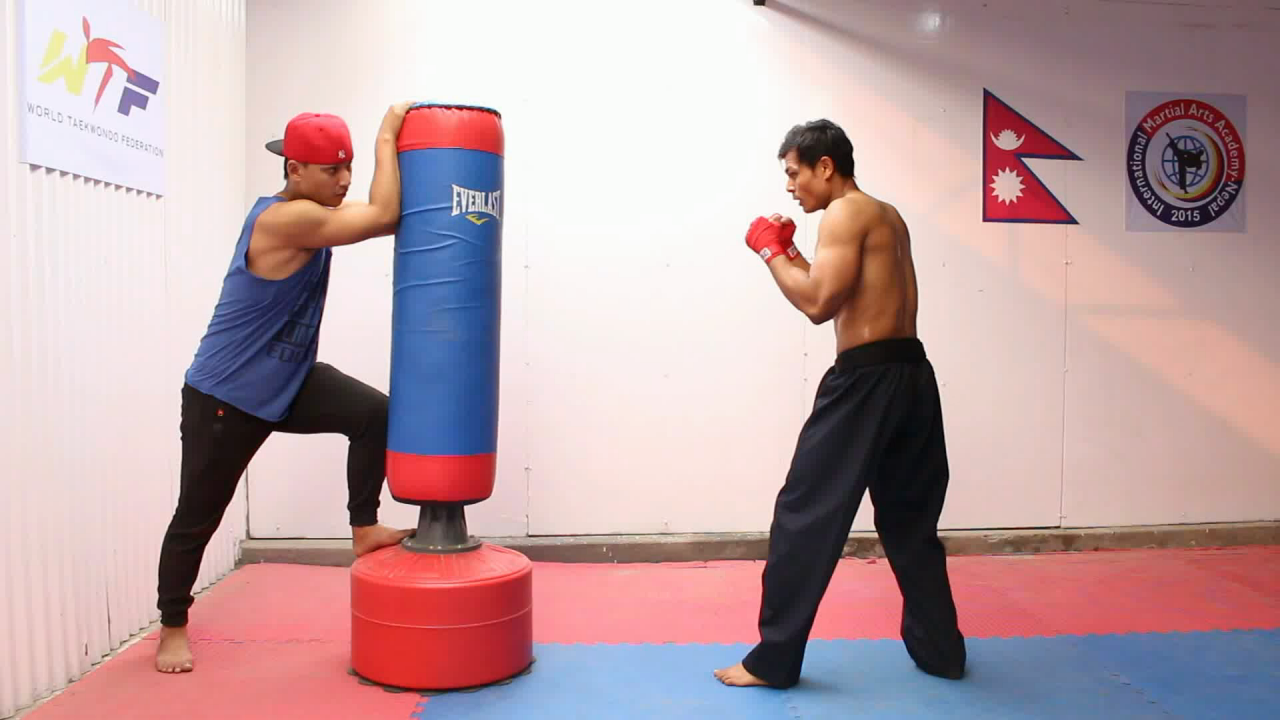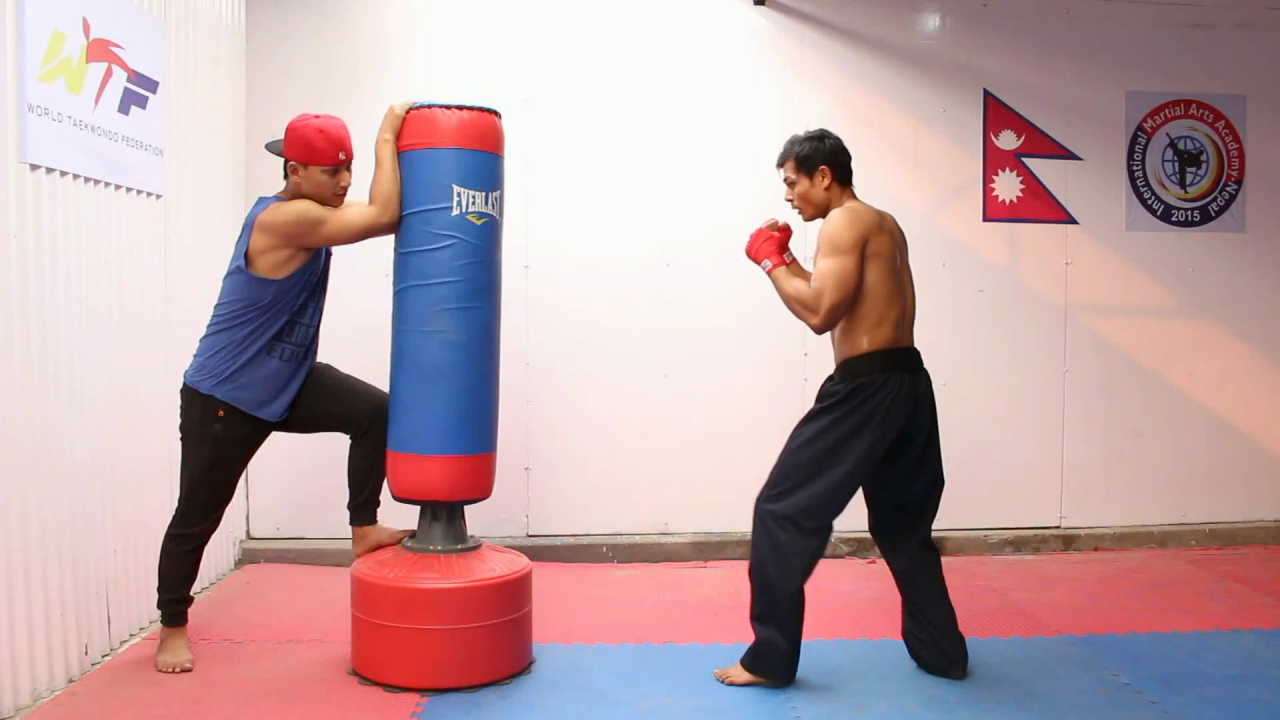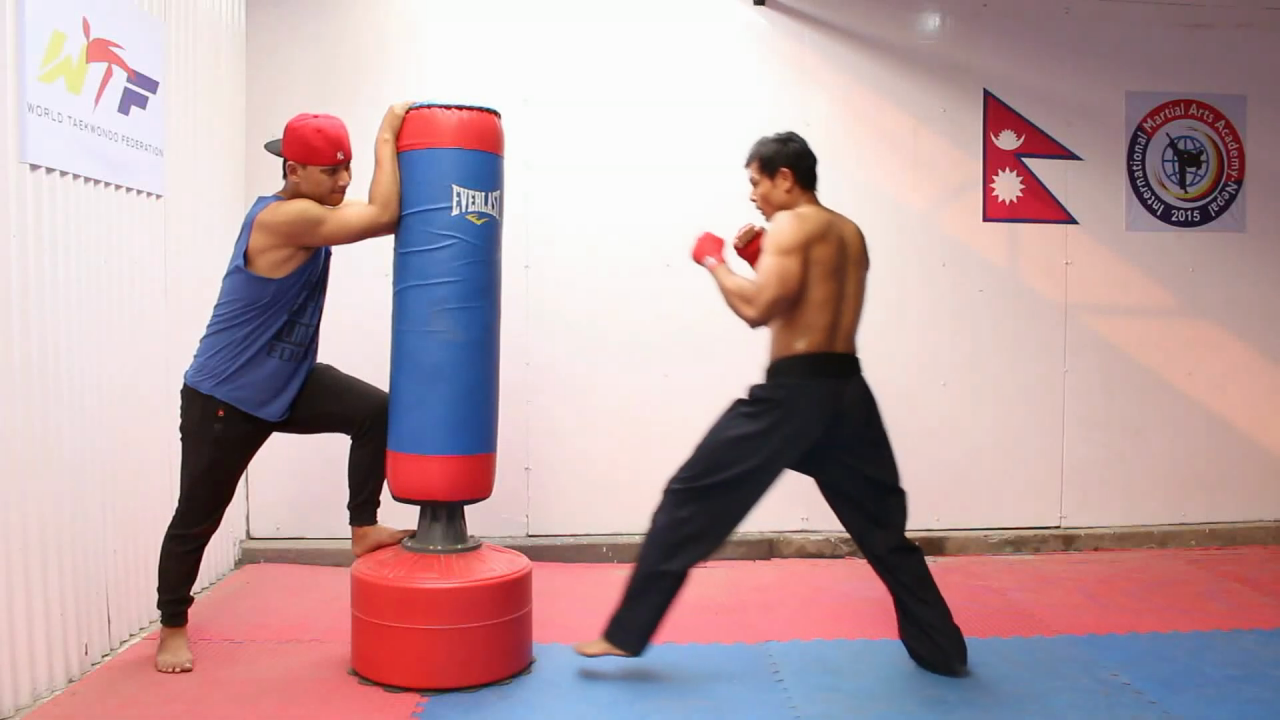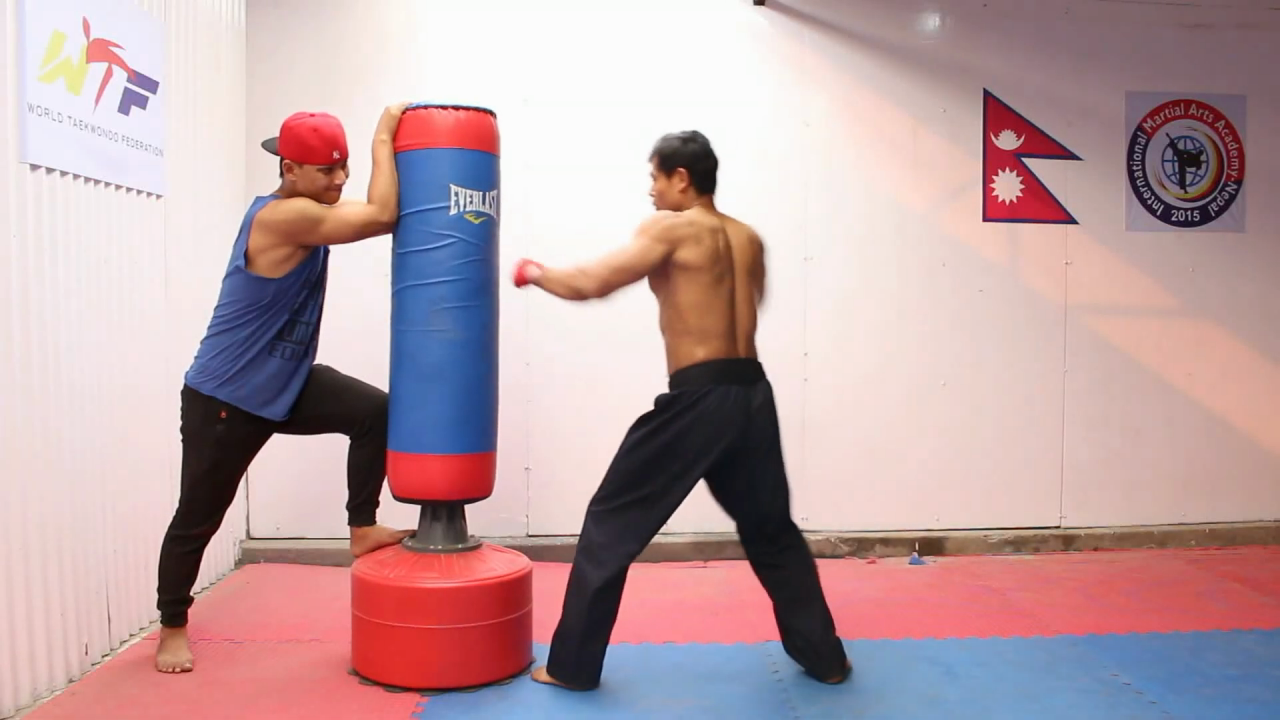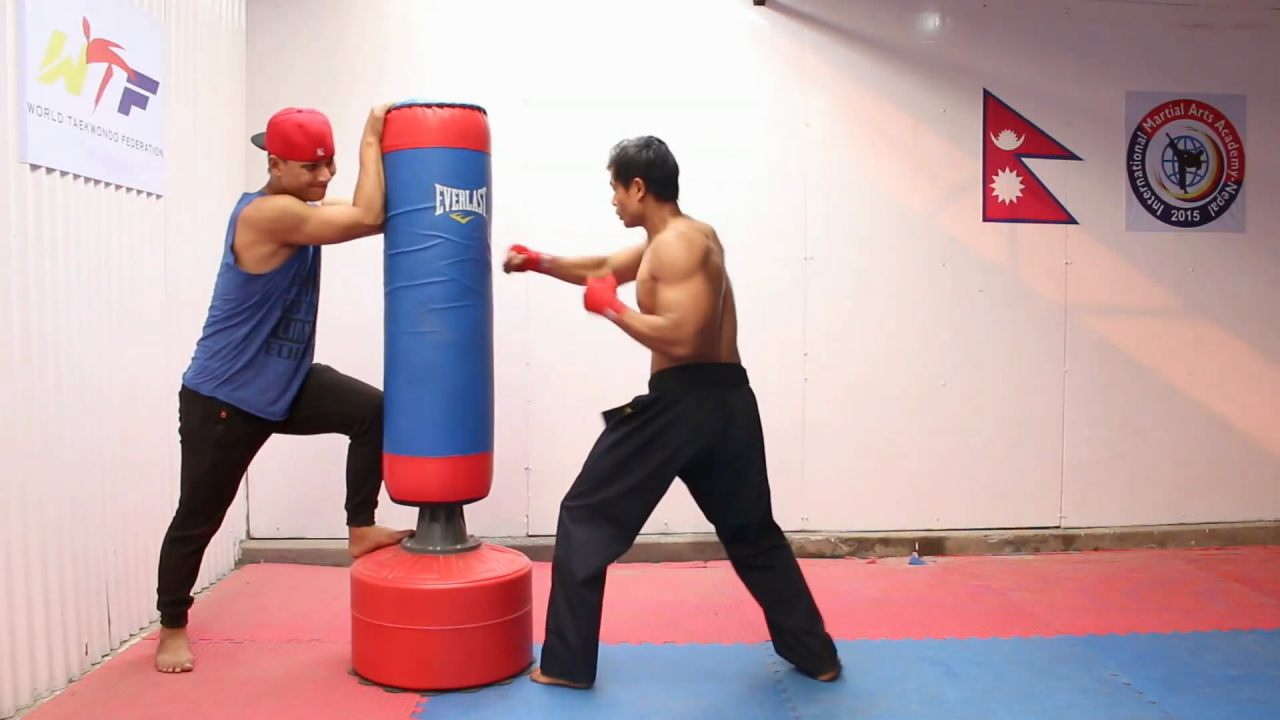
dt=1s
person 1, frame 1
left shoulder: (314, 212)
right shoulder: (283, 219)
left elbow: (385, 217)
right elbow: (381, 216)
right wrist: (388, 135)
left hip: (289, 382)
right hip: (224, 396)
left knee: (374, 414)
right knee: (199, 516)
left ankle: (364, 530)
right ankle: (173, 628)
person 1, frame 2
left shoulder: (313, 211)
right shoulder: (283, 219)
left elbow: (383, 215)
right elbow: (381, 217)
right wrist: (388, 135)
left hip: (288, 382)
right hip: (223, 395)
left knee: (375, 412)
right knee: (198, 516)
left ankle: (363, 529)
right ankle: (172, 627)
person 1, frame 3
left shoulder: (313, 211)
right shoulder: (281, 218)
left elbow: (382, 216)
right elbow: (380, 216)
right wrist: (387, 135)
left hip: (288, 383)
right hip: (223, 395)
left knee: (376, 412)
right knee: (198, 517)
left ankle: (363, 529)
right ankle: (173, 628)
person 1, frame 4
left shoulder: (313, 211)
right shoulder: (280, 218)
left elbow: (379, 216)
right elbow: (379, 216)
right wrist: (384, 137)
left hip: (288, 384)
right hip: (224, 397)
left knee: (376, 412)
right knee: (199, 518)
left ankle: (362, 530)
right ankle: (172, 628)
person 1, frame 5
left shoulder: (304, 209)
right shoulder: (266, 213)
left elbow: (373, 217)
right elbow: (365, 218)
right wrist: (371, 140)
left hip: (288, 383)
right hip: (223, 396)
left knee: (373, 411)
right knee: (199, 518)
left ankle: (360, 529)
right ankle: (172, 628)
person 2, frame 1
left shoulder: (844, 213)
right shoulder: (888, 216)
left elbow: (819, 304)
left wrist: (769, 253)
right wrist: (790, 252)
left hip: (868, 379)
right hip: (909, 376)
left knee: (805, 513)
right knee: (910, 519)
left ankle: (775, 658)
right ankle: (940, 649)
person 2, frame 2
left shoulder: (844, 222)
right shoulder: (885, 225)
left elbow: (820, 313)
left wrist: (769, 262)
right wrist: (786, 259)
left hip: (867, 388)
right hip: (906, 385)
left knee: (783, 511)
right knee: (905, 525)
left ankle: (770, 657)
right ankle: (942, 650)
person 2, frame 3
left shoulder: (791, 225)
right shoulder: (851, 233)
left elbow: (756, 309)
left wrist: (713, 260)
right wrist: (761, 258)
left hip: (793, 392)
right hip: (847, 392)
left knee: (691, 501)
right knee: (882, 524)
left ankle: (627, 633)
right ankle: (941, 649)
person 2, frame 4
left shoulder: (672, 227)
right shoulder: (749, 239)
left elbow: (593, 283)
left wrist: (537, 273)
left hip: (700, 400)
right hip: (751, 394)
left knee: (610, 524)
right knee: (772, 531)
left ankle: (572, 665)
right ankle: (825, 656)
person 2, frame 5
left shoulder: (674, 245)
right shoulder: (697, 232)
left elbow: (677, 335)
right elbow: (613, 266)
left wrist: (609, 306)
right wrist: (543, 262)
left hip: (682, 401)
right hip: (732, 399)
left knee: (587, 519)
right knee: (755, 535)
left ankle: (567, 662)
right ankle: (815, 654)
